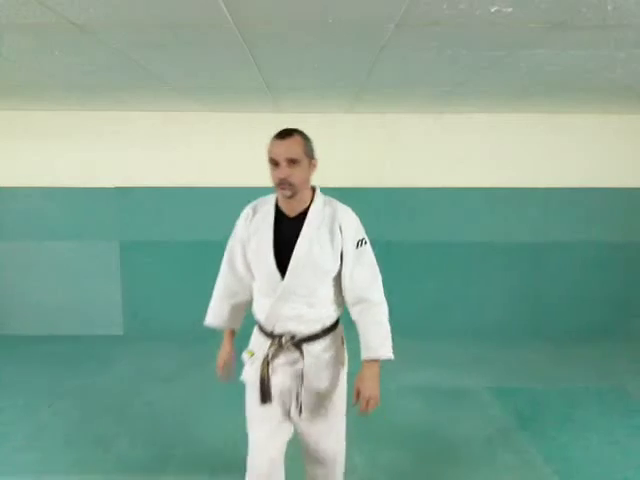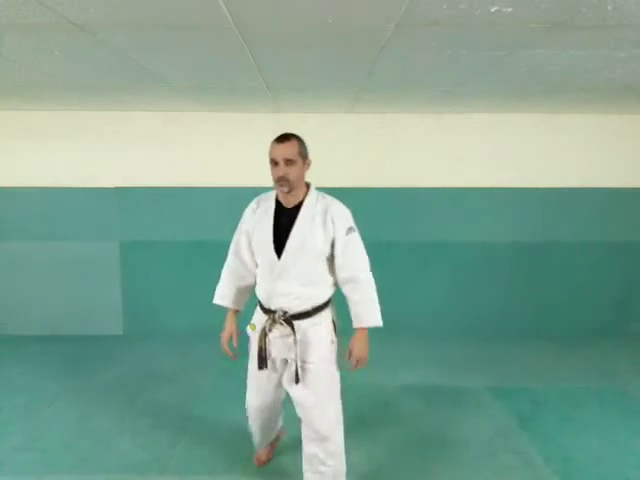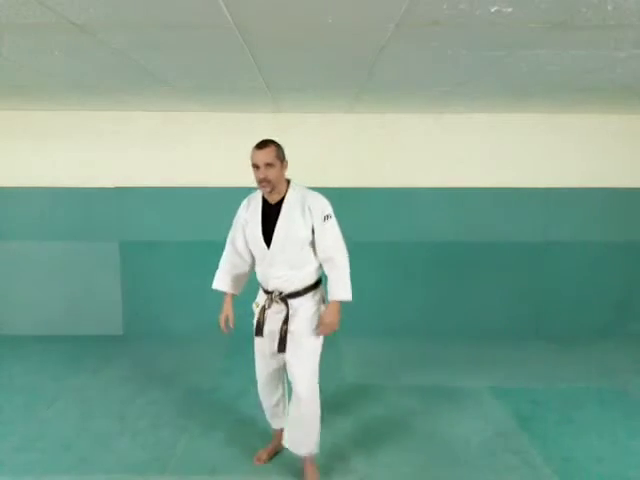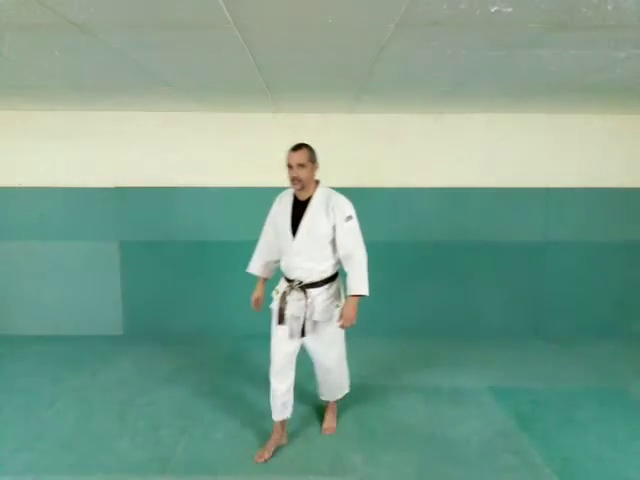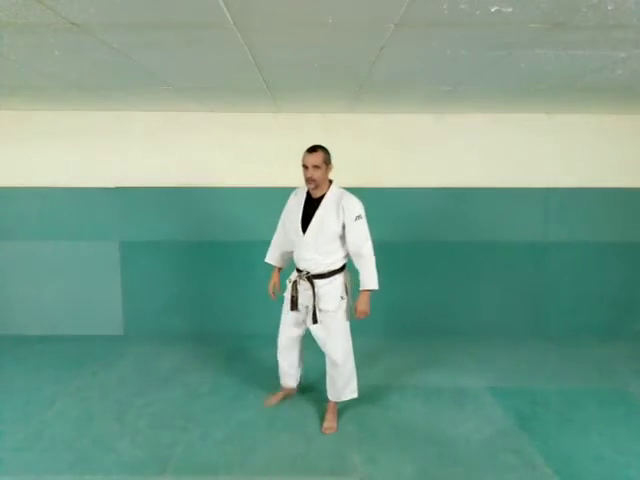
dt=0.4s
person 1, frame 1
left shoulder: (341, 221)
right shoulder: (253, 216)
left elbow: (366, 295)
right elbow: (234, 280)
left wrist: (370, 367)
right wrist: (228, 340)
left hip: (321, 354)
right hip: (267, 351)
left knee: (325, 450)
person 1, frame 2
left shoulder: (332, 212)
right shoulder: (257, 210)
left elbow: (356, 274)
right elbow: (239, 265)
left wrist: (361, 333)
right wrist: (231, 317)
left hip: (313, 329)
right hip: (266, 326)
left knee: (322, 421)
right knee: (259, 403)
right ankle: (269, 438)
person 1, frame 3
left shoulder: (312, 203)
right shoulder: (249, 206)
left elbow: (334, 256)
right elbow: (236, 254)
left wrist: (334, 306)
right wrist: (228, 301)
left hip: (305, 305)
right hip: (268, 304)
left knee: (303, 384)
right knee: (267, 377)
right ankle: (279, 435)
person 1, frame 4
left shoulder: (337, 204)
right shoulder: (282, 201)
left elbow: (354, 254)
right elbow: (269, 244)
left wrist: (352, 300)
right wrist: (260, 284)
left hip: (323, 295)
right hip: (288, 293)
left knee: (328, 358)
right knee: (280, 361)
left ankle: (331, 406)
right ankle: (279, 432)
person 1, frame 5
left shoulder: (347, 204)
right shoulder: (296, 198)
left elbow: (362, 250)
right elbow: (283, 236)
left wrist: (365, 294)
right wrist: (276, 273)
left hip: (330, 286)
right hip: (299, 282)
left knee: (336, 350)
right knee: (287, 339)
left ankle: (332, 407)
right ankle: (288, 386)
